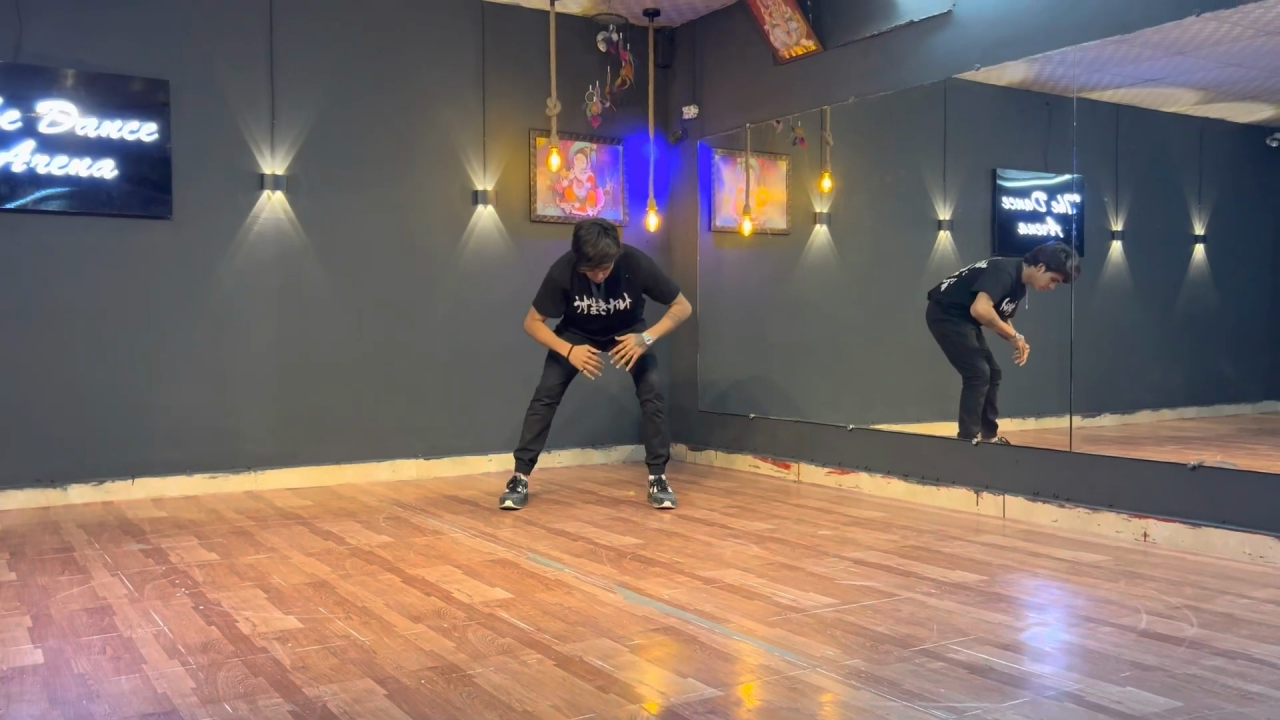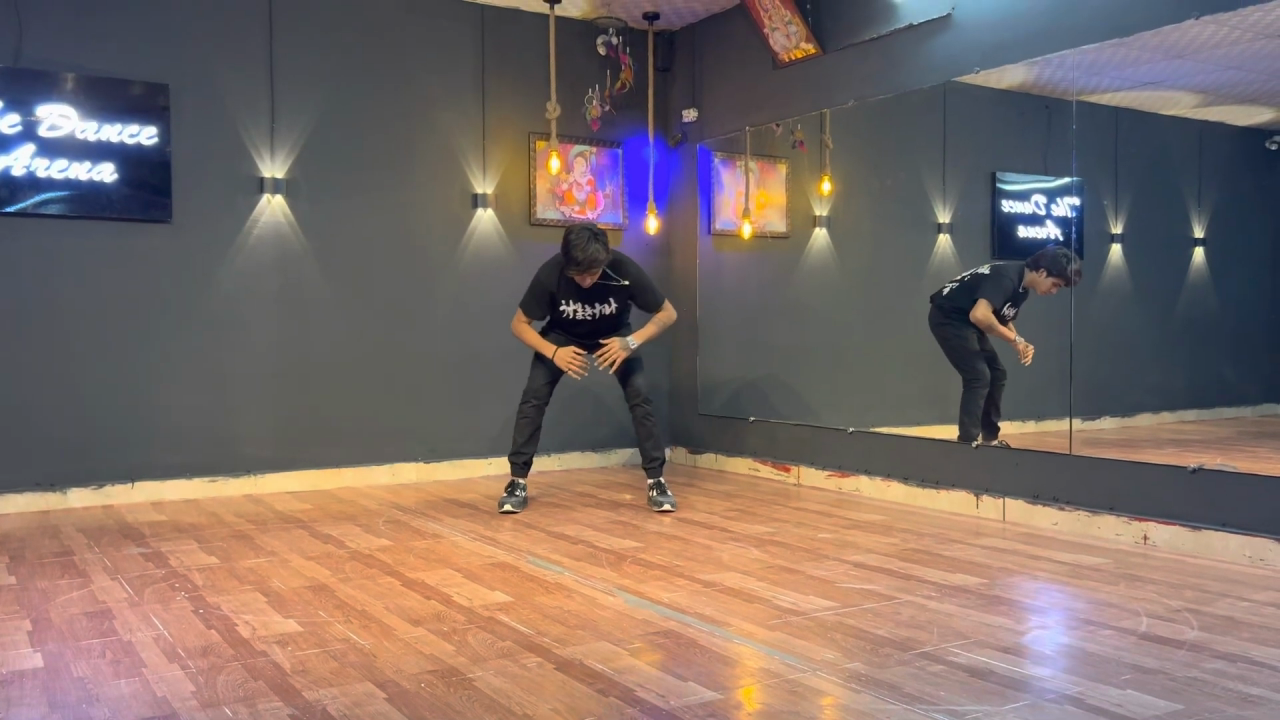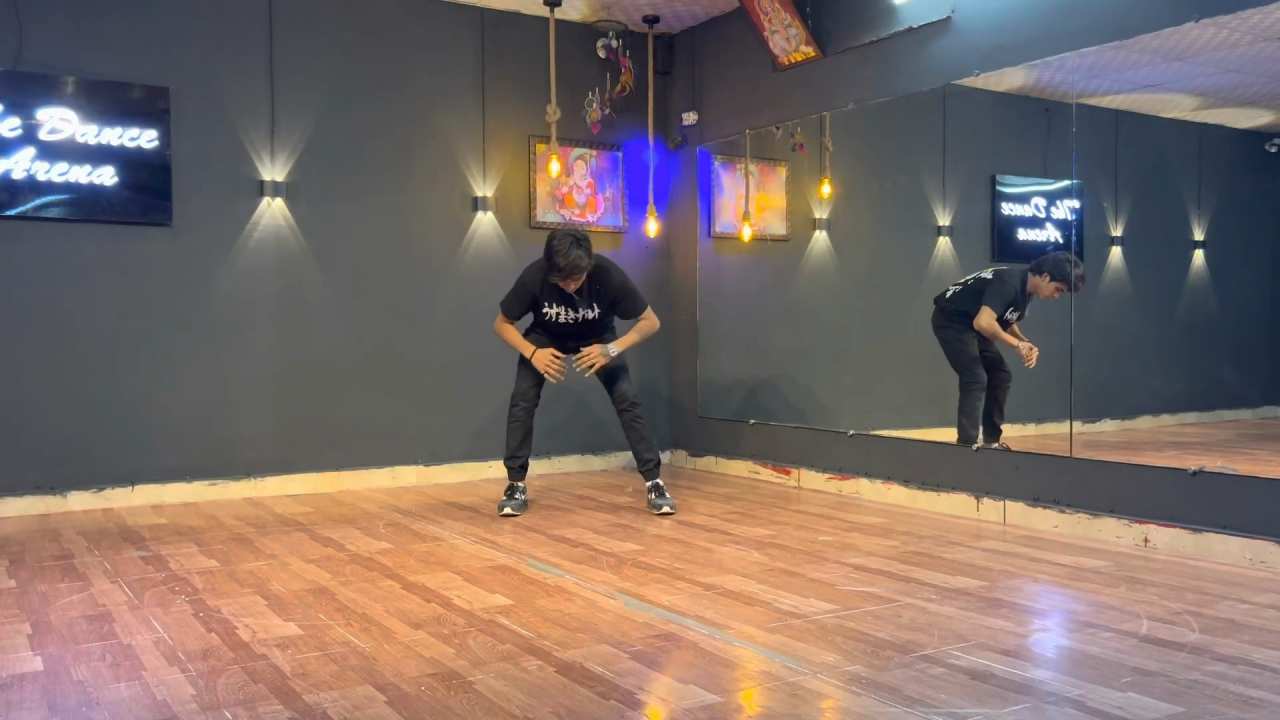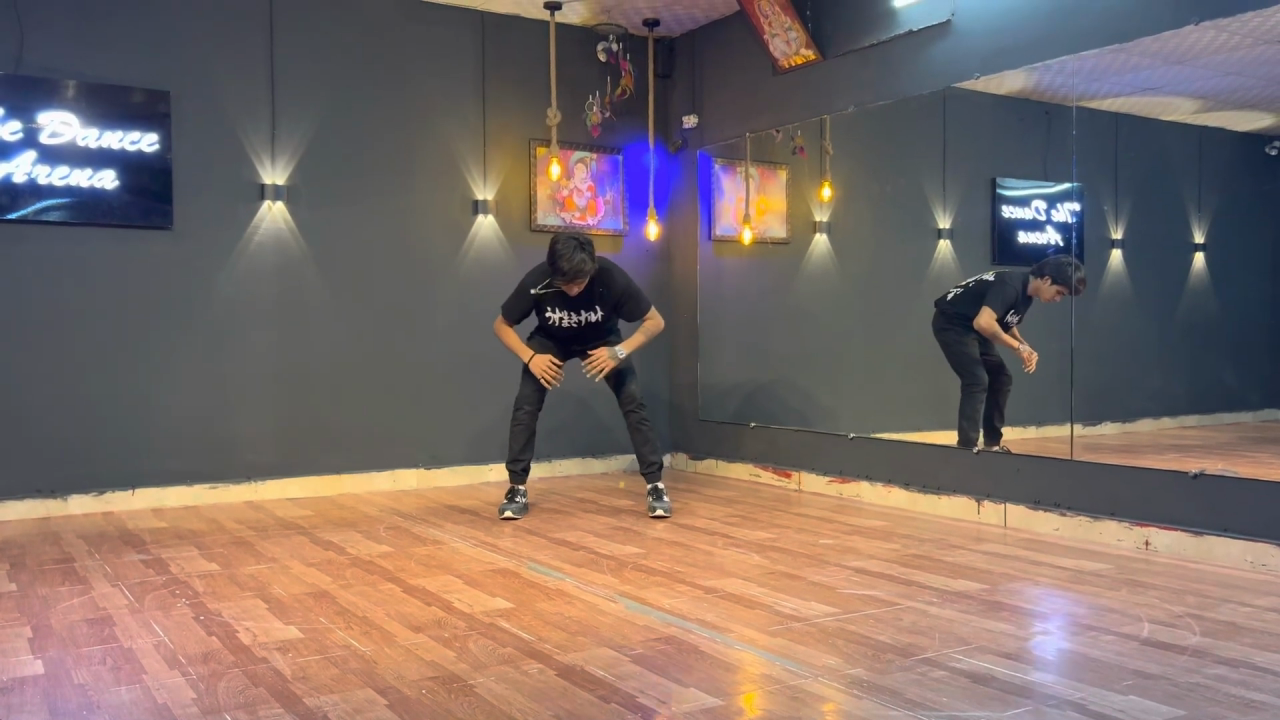
dt=0.2s
person 1, frame 1
left shoulder: (637, 264)
right shoulder: (562, 271)
left elbow: (682, 307)
right elbow: (533, 322)
left wrist: (647, 338)
right wrist: (568, 350)
left hip: (628, 332)
right hip: (576, 334)
left knee: (652, 394)
right knee: (545, 395)
left ankle: (658, 478)
right ankle: (521, 477)
person 1, frame 2
left shoulder: (624, 270)
right shoulder: (550, 274)
left elbow: (668, 314)
right elbow: (520, 323)
left wrist: (631, 342)
right wrist: (554, 351)
left hip: (614, 335)
right hip: (562, 337)
left knee: (640, 397)
right knee: (533, 397)
left ankle: (656, 480)
right ankle: (518, 481)
person 1, frame 3
left shoulder: (609, 275)
right shoulder: (534, 277)
left elbow: (650, 321)
right elbow: (502, 323)
left wrist: (613, 349)
right wrist: (533, 353)
left hip: (597, 339)
right hip: (546, 340)
left knee: (627, 400)
right knee: (522, 400)
left ankle: (654, 481)
right ankle: (516, 484)
person 1, frame 4
left shoulder: (612, 278)
right shoulder: (536, 281)
left elbow: (655, 321)
right elbow: (501, 324)
left wrist: (620, 352)
right wrist: (529, 357)
left hip: (602, 342)
right hip: (550, 342)
left knee: (633, 402)
right knee: (526, 403)
left ankle: (655, 485)
right ankle: (517, 487)
person 2, frame 1
left shoulder: (1020, 285)
right shoulder: (1004, 272)
left elbow: (1002, 319)
right elbow: (980, 309)
left wrist: (1019, 342)
right wrist: (1015, 336)
left hip: (964, 319)
right hip: (946, 314)
left knee: (992, 373)
right knee: (978, 374)
left ankle: (989, 436)
right ankle: (967, 439)
person 2, frame 2
left shoulder: (1022, 288)
right shoulder: (1006, 278)
left elbow: (1003, 320)
right elbow: (979, 315)
left wrist: (1021, 344)
right wrist: (1015, 339)
left hip: (967, 321)
right hip: (948, 318)
left knee: (996, 374)
right knee: (978, 376)
left ankle: (989, 438)
right ankle: (967, 442)
person 2, frame 3
left shoulder: (1025, 291)
right shoulder: (1009, 284)
left elbow: (1007, 323)
right elbow: (983, 323)
left wrist: (1026, 345)
right wrist: (1018, 345)
left hip: (970, 324)
right hip: (951, 321)
left knee: (1001, 376)
right knee: (976, 379)
left ankle: (991, 440)
right ankle: (967, 444)
person 2, frame 4
left shoulder: (1026, 295)
right shoulder: (1011, 286)
left elbow: (1007, 326)
right elbow: (983, 322)
left wrist: (1025, 349)
right wrist: (1018, 347)
left hip: (971, 328)
right hip: (951, 324)
left knee: (1001, 379)
right knee: (977, 381)
left ankle: (992, 443)
right ankle: (967, 447)
